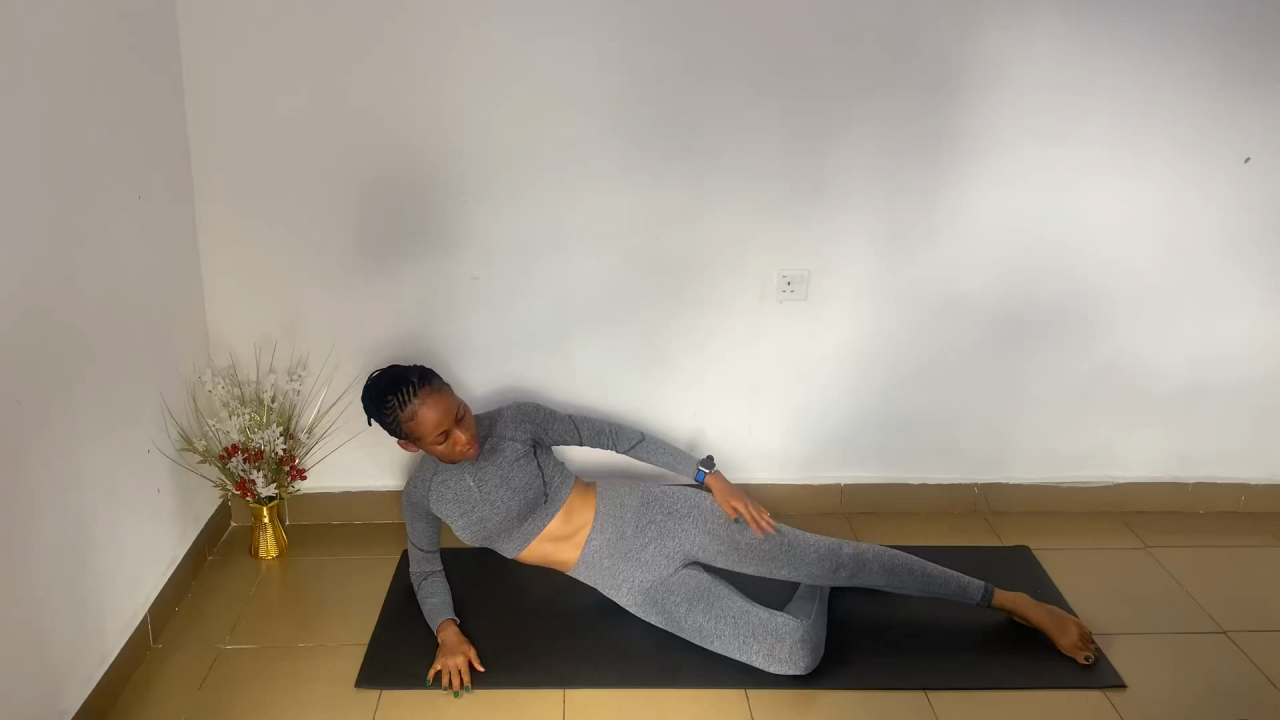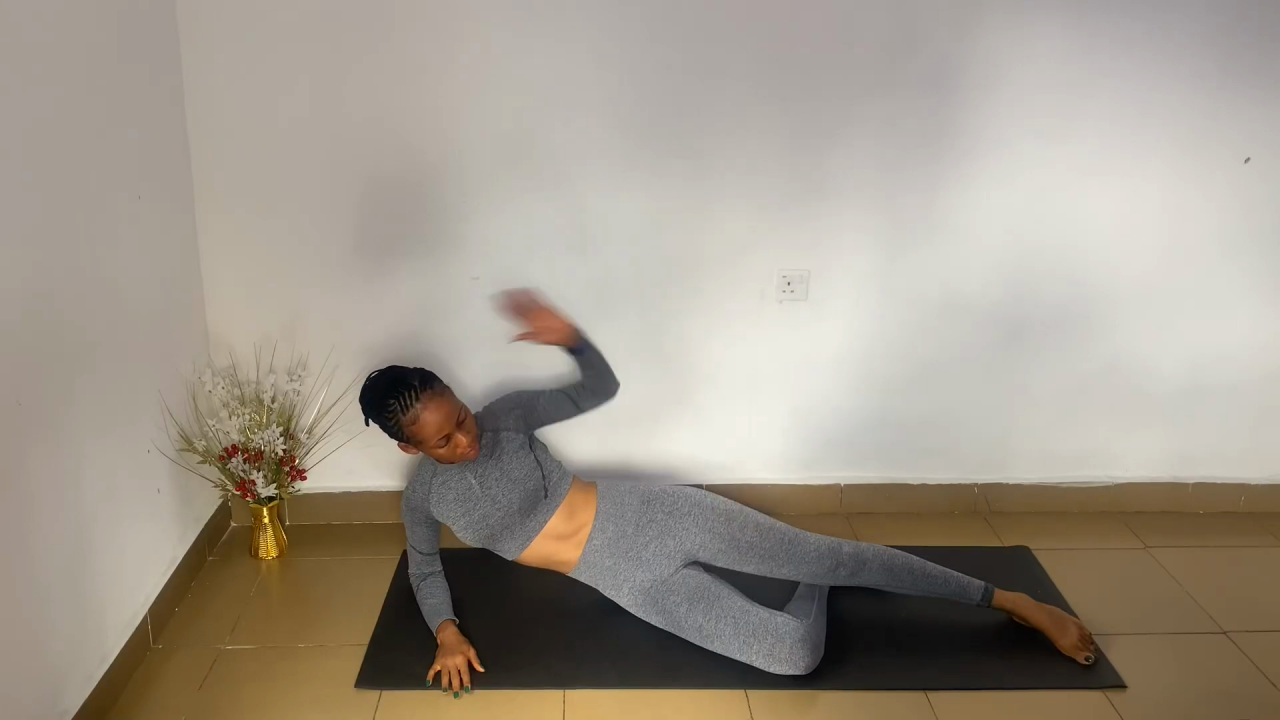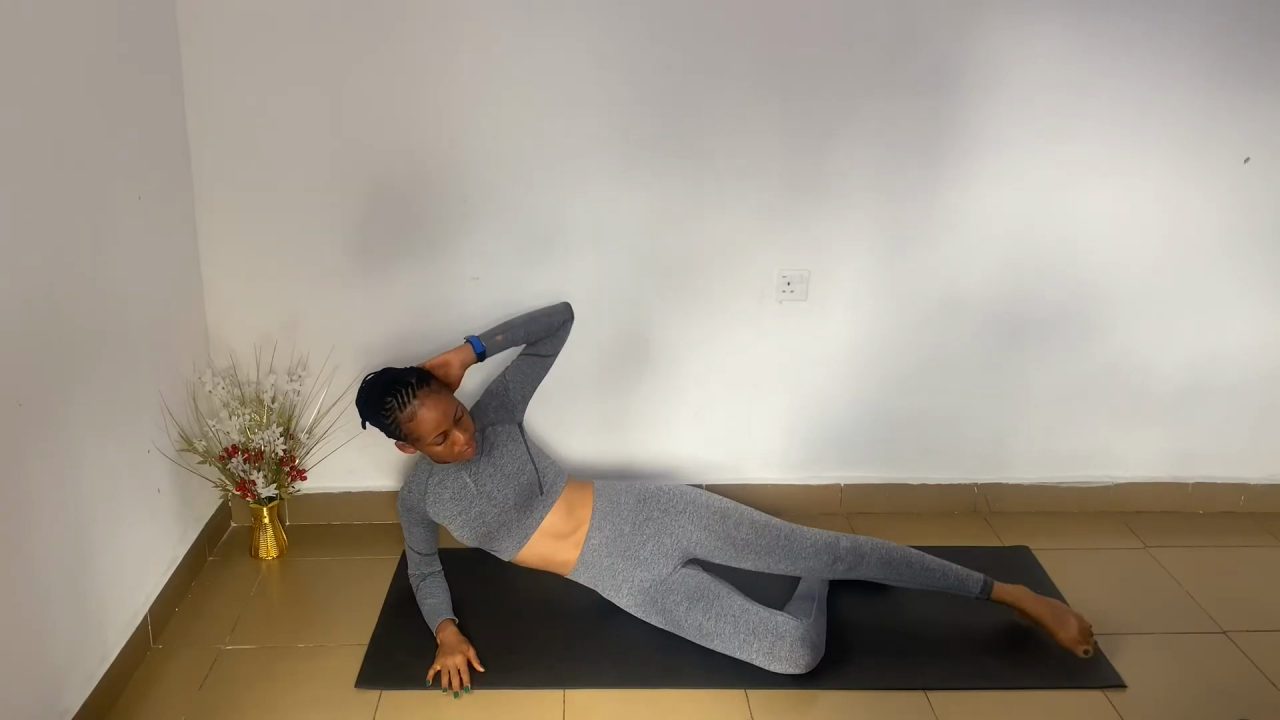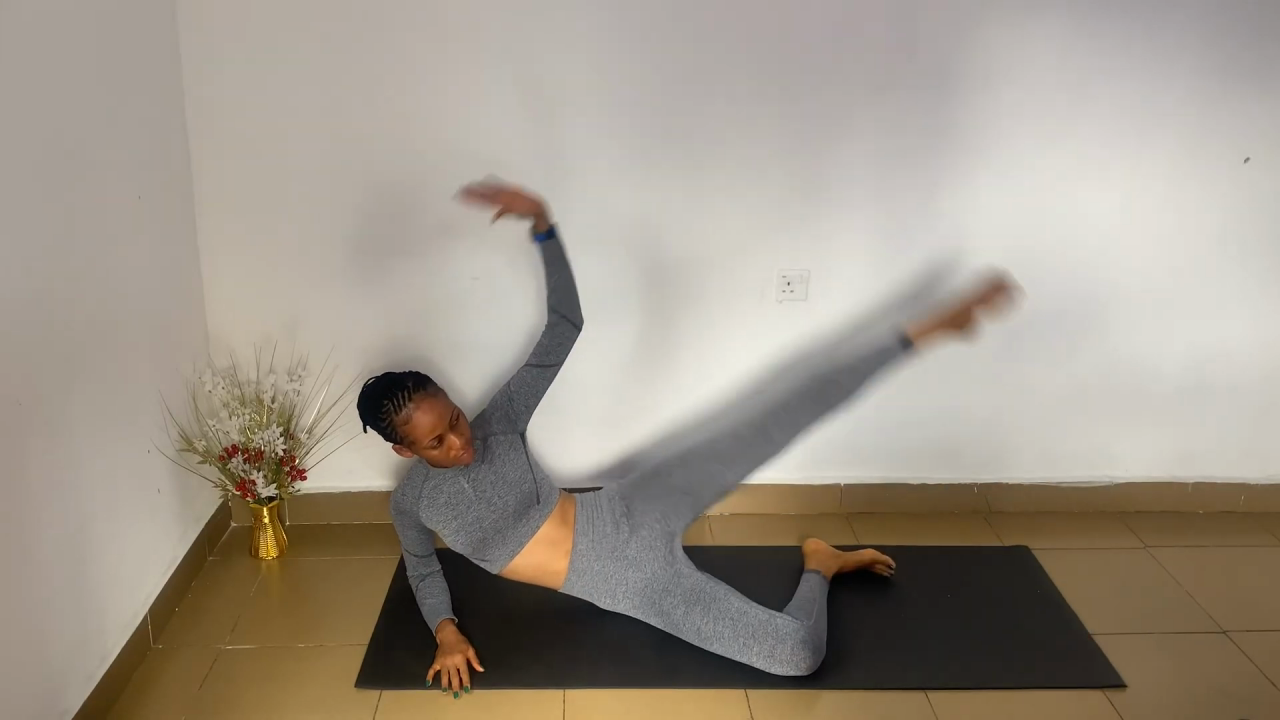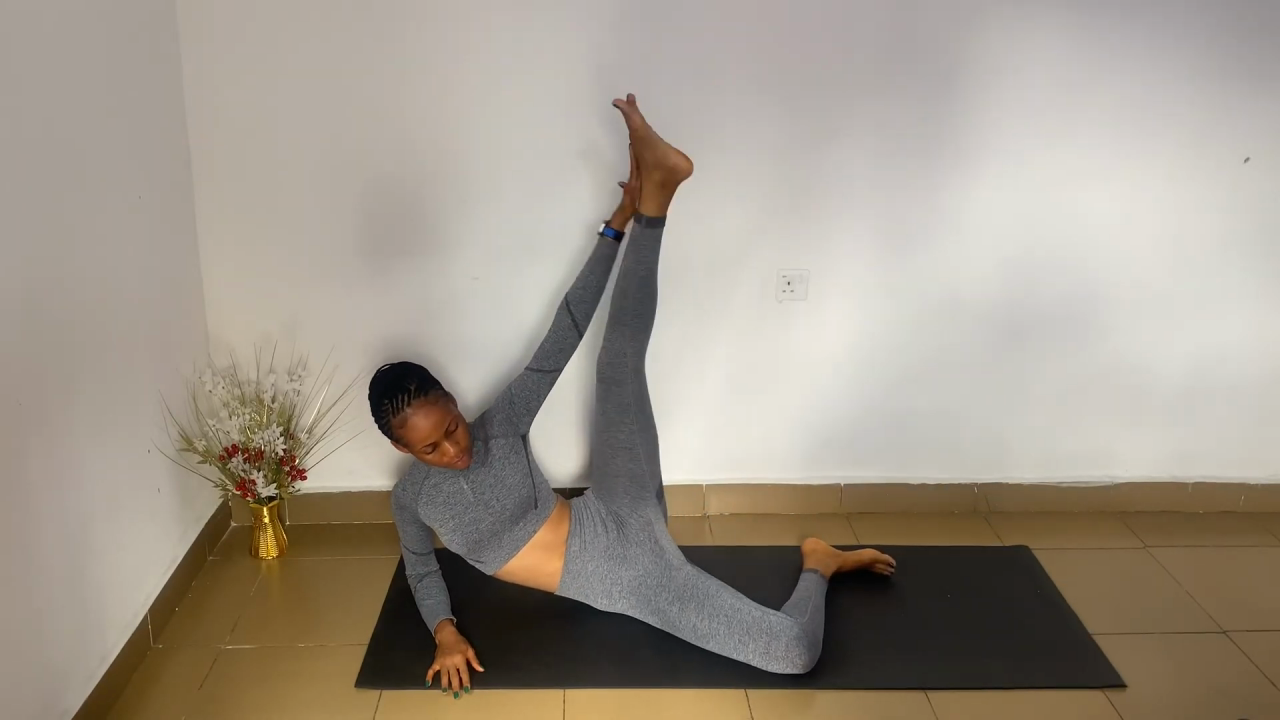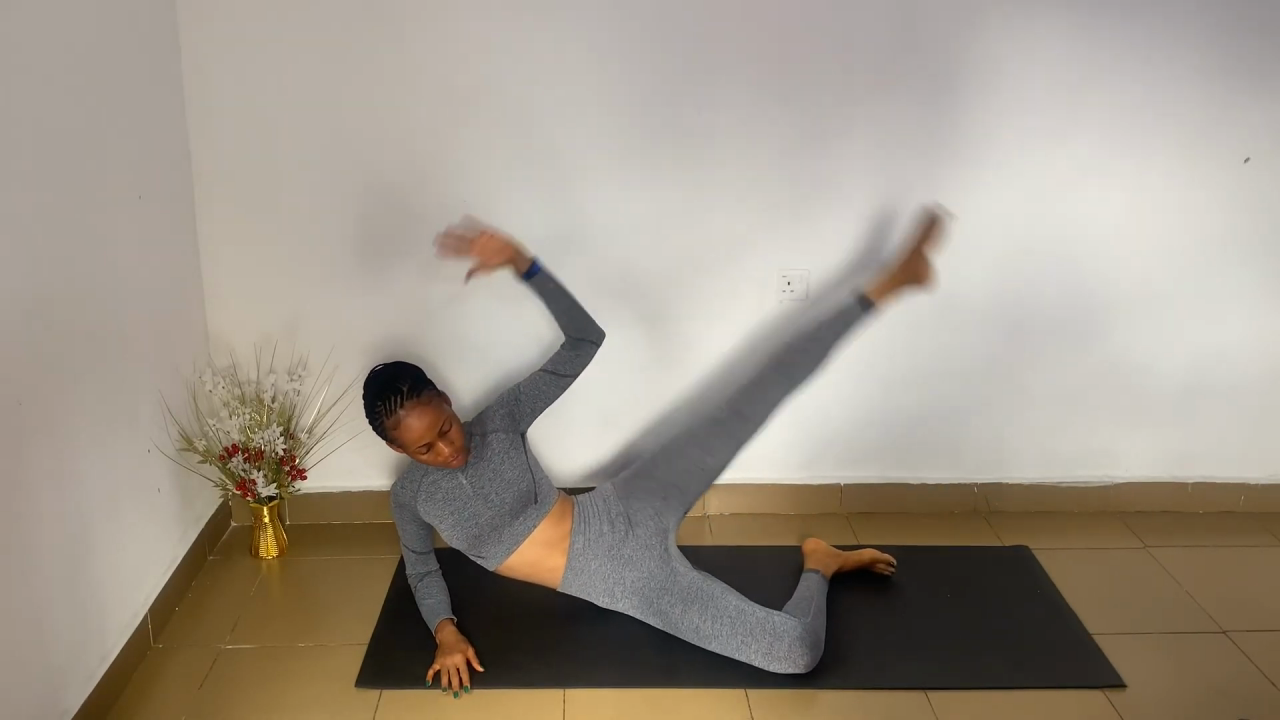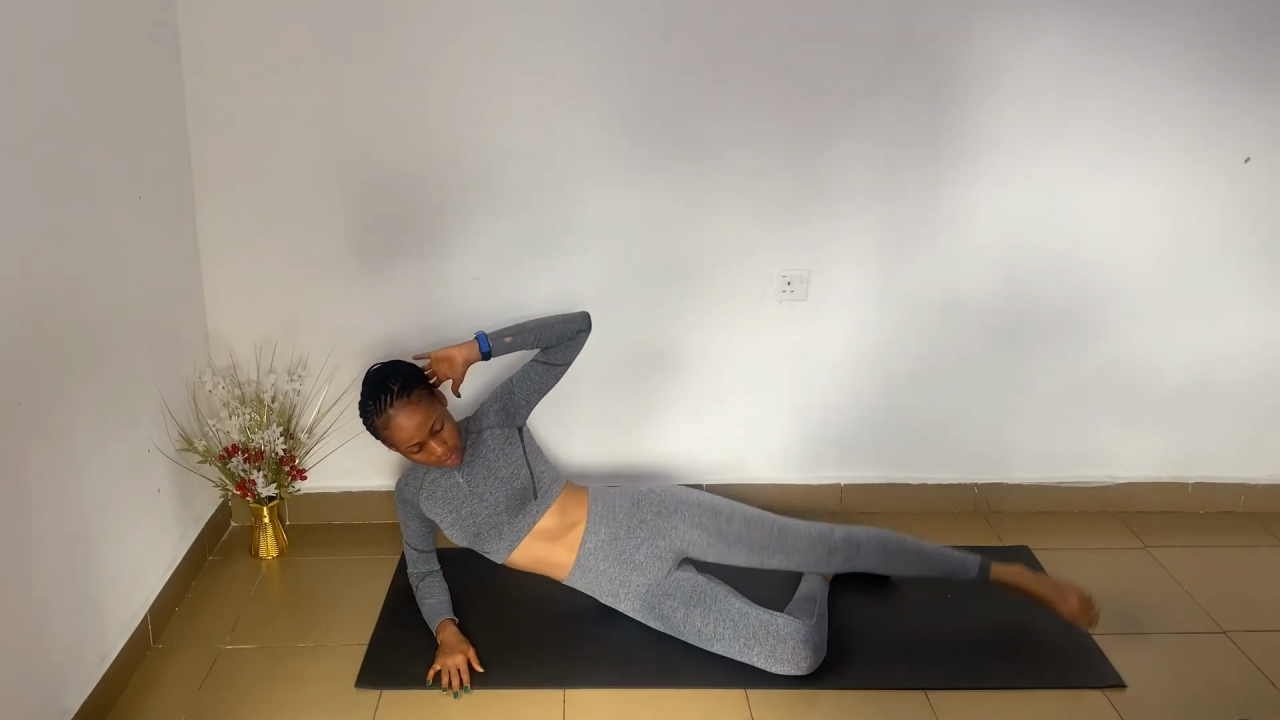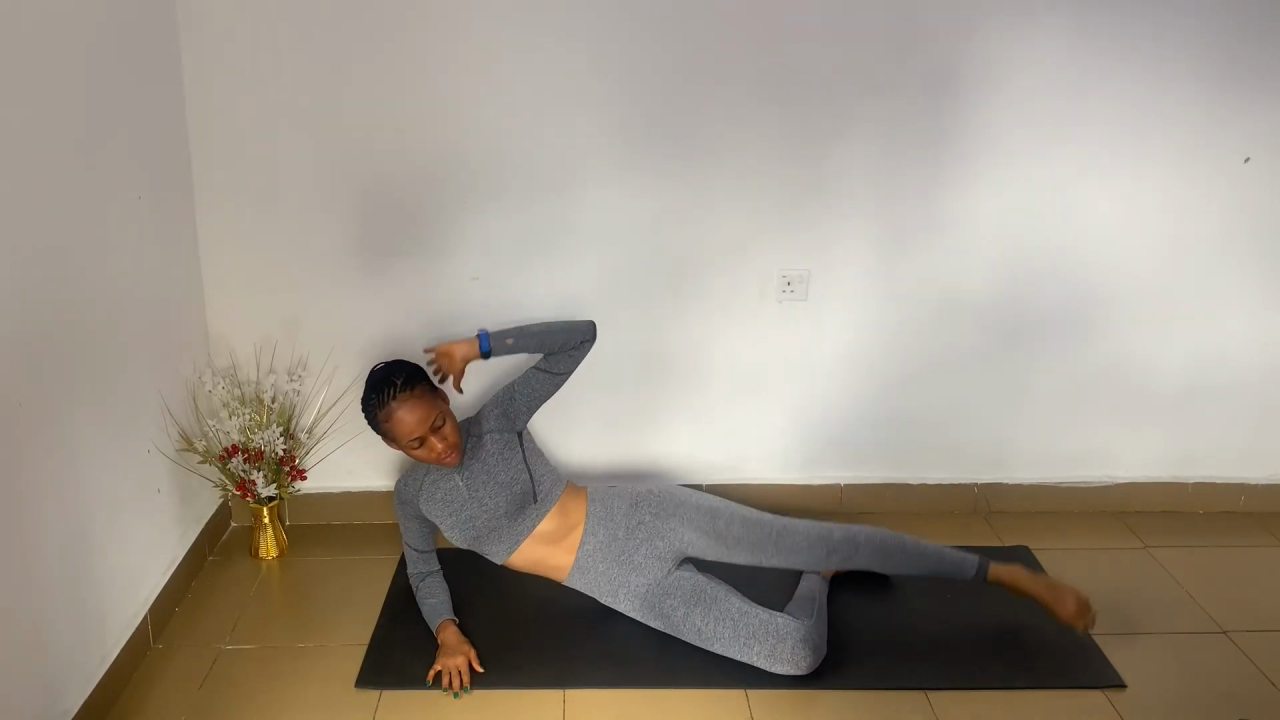
dt=0.4s
person 1, frame 1
left shoulder: (511, 421)
right shoulder: (423, 491)
left elbow: (612, 434)
right elbow: (424, 562)
left wrist: (710, 475)
right wrist: (447, 630)
left hip: (650, 519)
right hip: (629, 583)
left knee: (837, 555)
right knee: (794, 654)
left ankle: (1013, 601)
right ankle: (815, 582)
person 1, frame 2
left shoulder: (507, 417)
right shoulder: (423, 493)
left elbow: (603, 387)
right elbow: (422, 564)
left wrist: (566, 337)
right wrist: (446, 629)
left hip: (655, 514)
right hip: (632, 580)
left knee: (834, 554)
right knee: (795, 653)
left ankle: (1013, 602)
right ankle: (814, 581)
person 1, frame 3
left shoulder: (494, 411)
right shoulder: (417, 494)
left elbow: (560, 318)
right elbow: (422, 564)
left wrist: (471, 346)
right wrist: (446, 631)
left hip: (649, 517)
right hip: (626, 581)
left knee: (833, 547)
right knee: (794, 652)
left ankle: (1014, 595)
right ankle: (818, 581)
person 1, frame 4
left shoulder: (492, 422)
right shoulder: (412, 501)
left elbow: (565, 324)
right elbow: (422, 570)
left wrist: (542, 226)
right wrist: (447, 631)
left hip: (633, 521)
right hip: (622, 589)
left knee: (774, 424)
right knee: (794, 654)
right ankle: (820, 565)
person 1, frame 5
left shoulder: (501, 422)
right shoulder: (411, 496)
left elbow: (569, 326)
right elbow: (419, 565)
left wrist: (613, 224)
right wrist: (445, 631)
left hip: (623, 526)
right hip: (615, 587)
left knee: (618, 361)
person 1, frame 6
left shoulder: (498, 421)
right shoulder: (410, 496)
left elbow: (585, 340)
right elbow: (420, 564)
left wrist: (521, 263)
right wrist: (446, 632)
left hip: (628, 519)
right hip: (613, 583)
left knee: (748, 405)
right knee: (794, 654)
right ankle: (822, 562)
person 1, frame 7
left shoulder: (496, 414)
right shoulder: (413, 494)
left elbow: (578, 327)
right elbow: (420, 565)
left wrist: (480, 346)
right wrist: (446, 632)
left hip: (643, 522)
right hip: (625, 587)
left knee: (830, 541)
right knee: (797, 654)
left ankle: (1007, 574)
right ankle: (819, 582)
person 1, frame 8
left shoulder: (497, 417)
right shoulder: (412, 494)
left elbow: (579, 335)
right elbow: (421, 563)
left wrist: (481, 342)
right wrist: (445, 630)
left hip: (639, 524)
right hip: (622, 586)
left knee: (821, 535)
right knee: (796, 653)
left ankle: (1006, 573)
right ankle: (822, 573)
